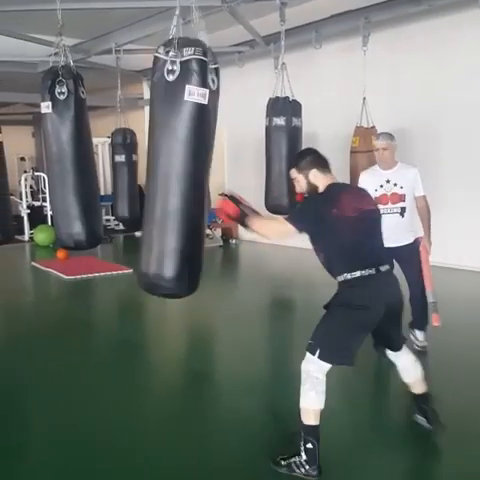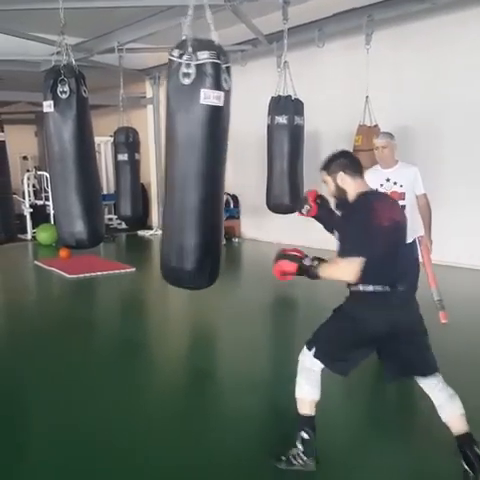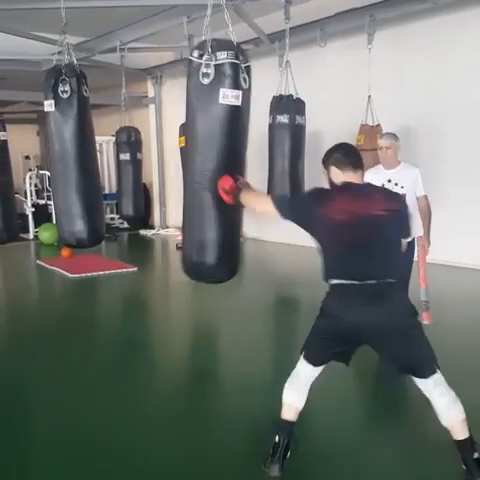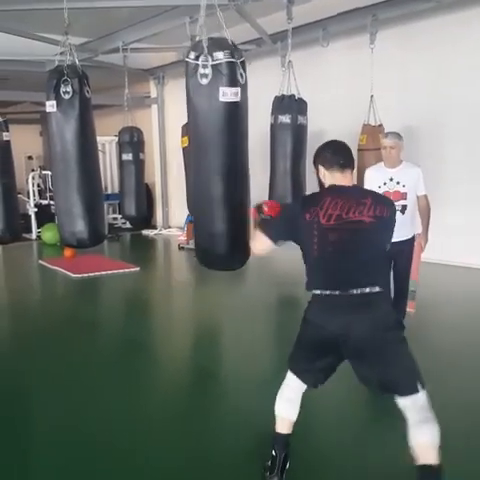
dt=0.2s
person 1, frame 1
left shoulder: (318, 203)
right shoulder: (361, 197)
left elbow: (273, 229)
left wrist: (239, 210)
left hip: (357, 293)
right hip: (386, 286)
left knee: (314, 367)
right knee: (397, 349)
right ankle: (425, 411)
person 1, frame 2
left shoulder: (356, 210)
right shoulder: (390, 206)
left elbow: (350, 270)
left wrist: (304, 265)
left hip: (366, 306)
right hip: (403, 304)
left knee: (309, 361)
right knee: (432, 380)
left ankle: (304, 448)
person 1, frame 3
left shoulder: (318, 200)
right shoulder: (394, 202)
left elbow: (262, 204)
left wrist: (237, 188)
left hip: (343, 302)
right hip: (389, 301)
left knee: (306, 369)
right knee: (431, 379)
left ankle: (279, 452)
person 1, frame 4
left shoulder: (304, 207)
right shoulder: (383, 206)
left elbow: (257, 245)
left wrist: (263, 220)
left hip: (324, 311)
right hip: (373, 311)
left knee: (295, 381)
right knee: (414, 400)
person 2, frame 1
left shoulder: (411, 173)
right shoulder: (366, 176)
left elbow: (422, 204)
left wrist: (426, 235)
left hip: (407, 242)
left knee: (417, 286)
left ankle: (417, 329)
person 2, frame 2
left shoulder: (411, 172)
right shoulder: (369, 176)
left elbow: (423, 202)
left wrist: (426, 234)
left hip: (407, 241)
left knee: (408, 287)
person 2, frame 3
left shoulder: (413, 173)
right shoulder: (370, 175)
left elbow: (423, 204)
left wrist: (425, 235)
left hip: (405, 240)
left knee: (401, 285)
person 2, frame 4
left shoulder: (414, 172)
right shoulder: (371, 173)
left elbow: (423, 201)
left wrist: (424, 232)
left hip: (405, 238)
left knee: (402, 280)
left ankle: (397, 318)
